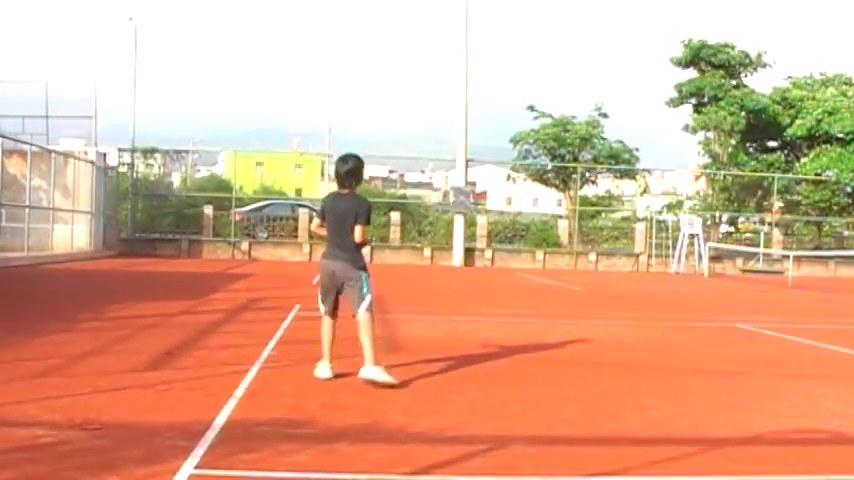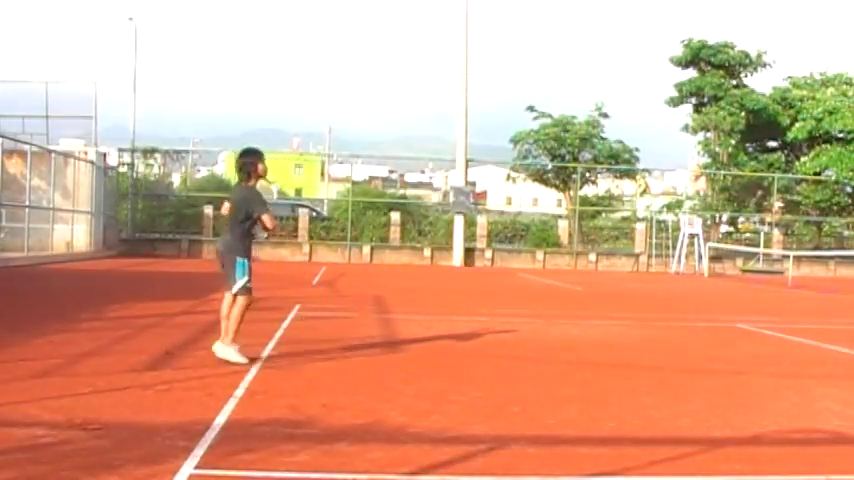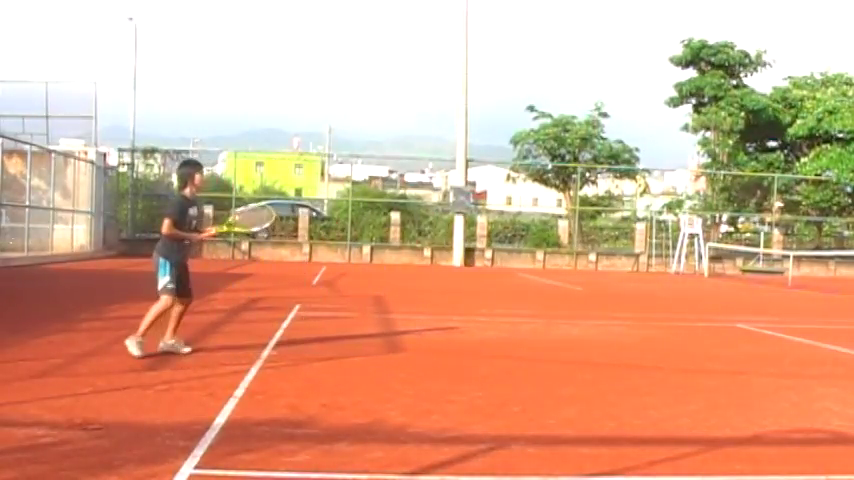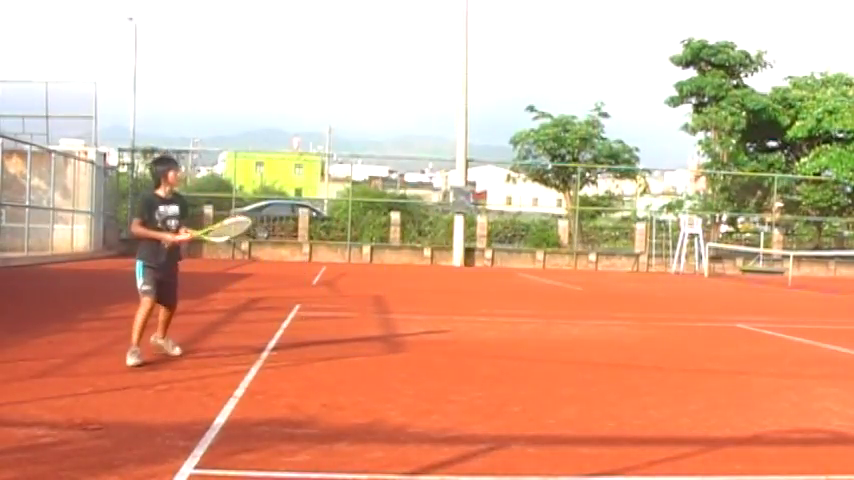
dt=0.7s
person 1, frame 1
left shoulder: (329, 199)
right shoulder: (362, 203)
left elbow: (315, 227)
right elbow: (360, 238)
right wrist: (367, 242)
left hip: (328, 263)
right hip: (351, 267)
left knee: (327, 314)
right knee: (364, 317)
left ankle: (325, 364)
right ankle: (370, 366)
person 1, frame 2
left shoulder: (238, 188)
right shoulder: (253, 195)
left elbow: (225, 210)
right elbow: (270, 224)
right wrist: (266, 220)
left hip: (226, 246)
right hip: (238, 252)
left knee: (230, 294)
right knee: (243, 298)
left ankle: (223, 341)
right ankle: (228, 345)
person 1, frame 3
left shoulder: (193, 201)
right shoulder: (178, 201)
right elbow: (166, 229)
left wrist: (203, 232)
right wrist: (191, 236)
left hip: (180, 259)
right hip: (167, 258)
left knee: (185, 299)
right knee: (167, 300)
left ankle: (169, 339)
right ankle: (136, 338)
person 1, frame 4
left shoulder: (179, 200)
right shoulder: (148, 200)
right elbow: (135, 228)
left wrist: (183, 233)
right wrist: (161, 235)
left hip: (169, 262)
right hip: (147, 261)
left knee: (170, 304)
right knee: (147, 302)
left ankle: (160, 337)
right ankle: (134, 348)
